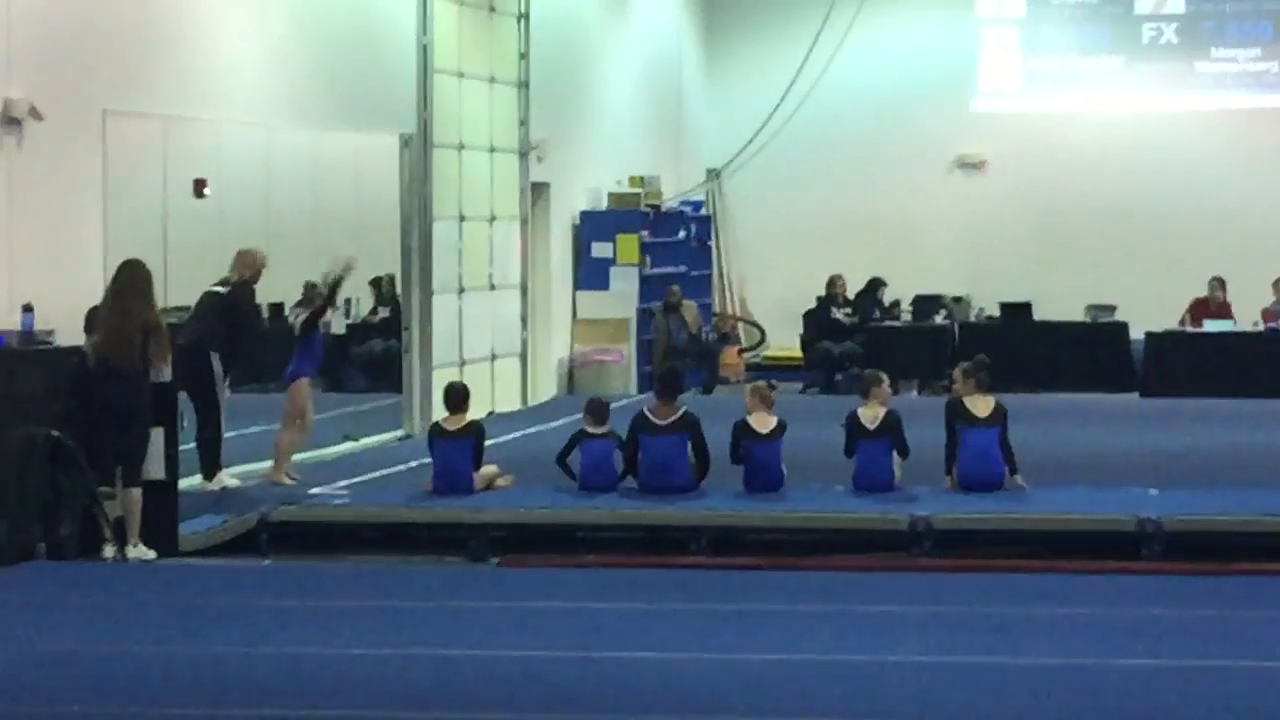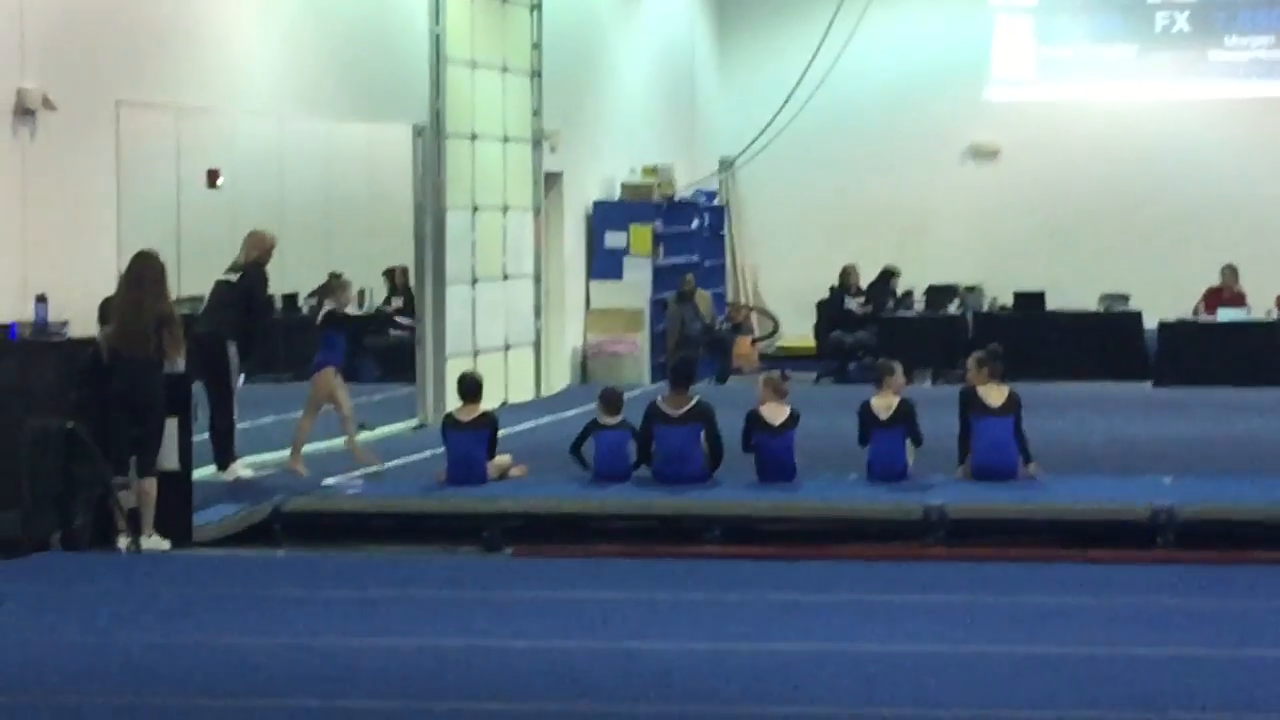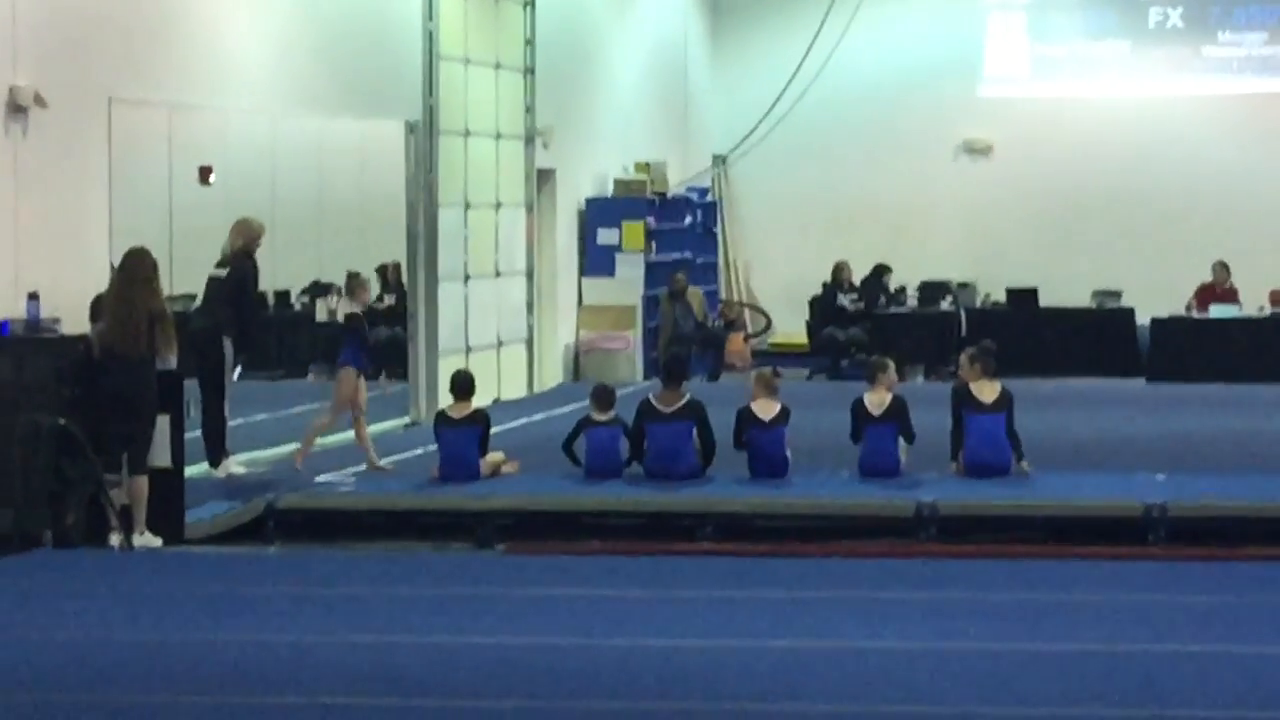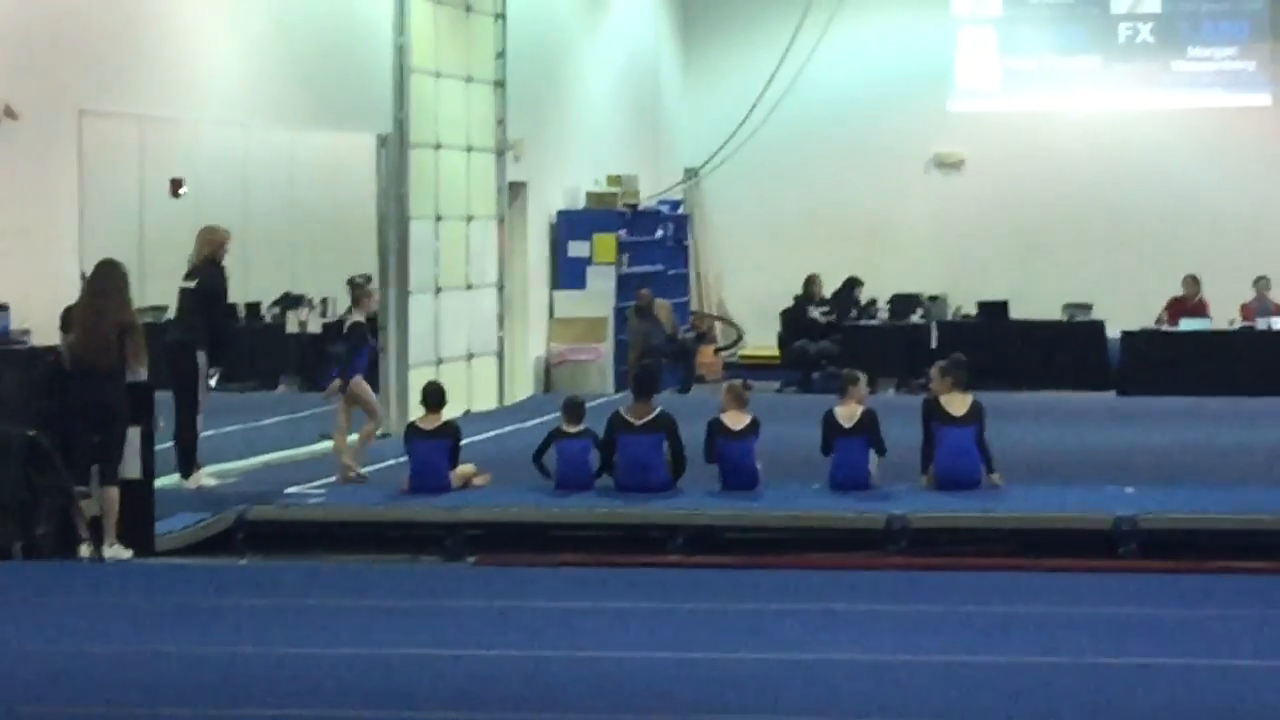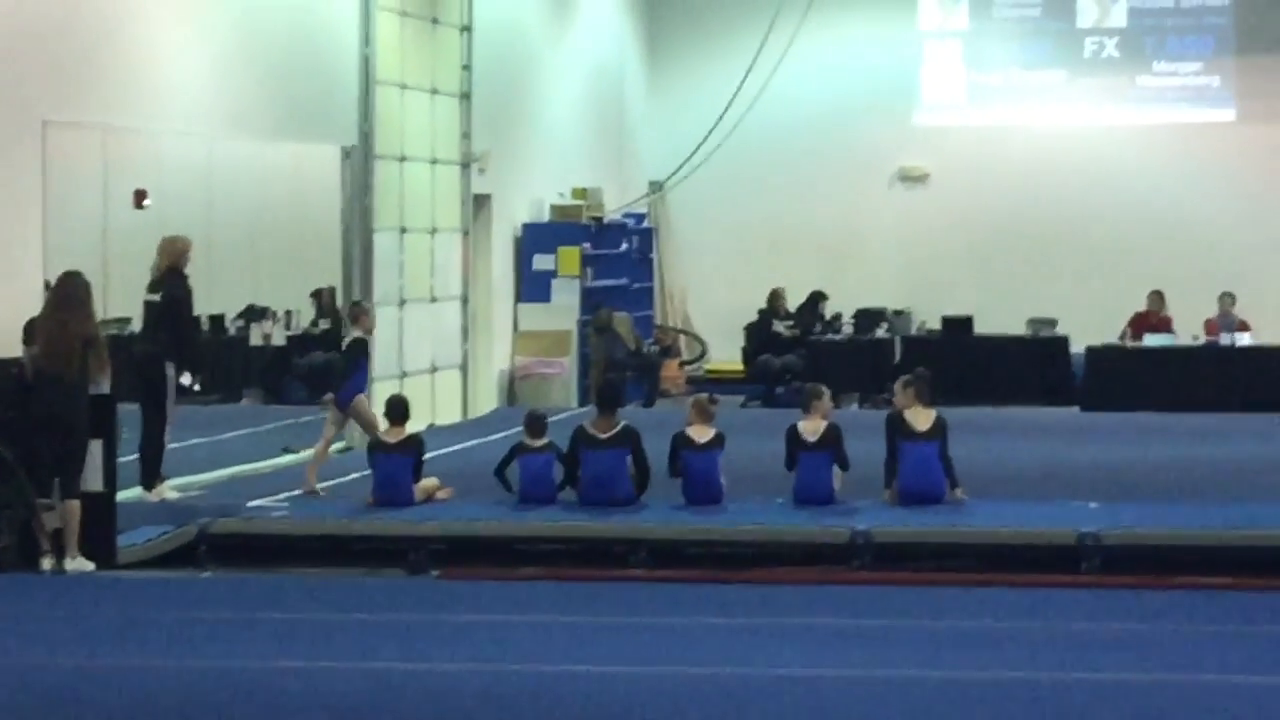
dt=0.2s
person 1, frame 1
left shoulder: (98, 316)
right shoulder: (148, 320)
left elbow: (91, 359)
right elbow: (160, 363)
left hip: (102, 398)
right hip: (135, 399)
left knee: (103, 472)
right knee: (132, 473)
left ankle: (108, 542)
right ankle: (133, 544)
person 1, frame 2
left shoulder: (112, 308)
right shoulder: (163, 312)
left elbow: (105, 351)
right elbow: (174, 354)
left hip: (117, 389)
right hip: (149, 390)
left knee: (118, 462)
right knee: (147, 463)
left ankle: (122, 533)
right ankle: (147, 534)
person 1, frame 3
left shoulder: (104, 304)
right shoulder: (154, 308)
left elbow: (96, 348)
right elbow: (167, 353)
left hip: (108, 387)
right hip: (141, 387)
left knee: (109, 459)
right knee: (138, 460)
left ankle: (114, 530)
right ankle: (139, 531)
person 1, frame 4
left shoulder: (74, 316)
right shoulder: (125, 320)
left elbow: (67, 358)
right elbow: (137, 364)
left hip: (79, 398)
right hip: (112, 399)
left knee: (79, 470)
right knee: (109, 471)
left ankle: (83, 541)
right ankle: (110, 543)
person 1, frame 5
left shoulder: (38, 328)
right shoulder: (87, 332)
left elbow: (29, 371)
right elbow: (99, 375)
left hip: (41, 410)
right hip: (73, 411)
left knee: (42, 483)
right knee: (70, 484)
left ankle: (45, 554)
right ankle: (72, 556)
person 2, frame 1
left shoulder: (220, 287)
right shoulder: (244, 291)
right elbow: (246, 333)
left wrist: (229, 365)
right wrist: (232, 368)
left hip: (184, 349)
right hip: (204, 351)
left knee: (204, 413)
right knee: (214, 413)
left ankle: (211, 471)
right ankle: (213, 474)
person 2, frame 2
left shoulder: (232, 271)
right shoulder: (256, 274)
right elbow: (259, 318)
right wrist: (247, 354)
left hip: (202, 336)
right hip: (222, 339)
left knee: (217, 402)
right knee: (226, 403)
left ankle: (225, 460)
right ankle: (227, 464)
person 2, frame 3
left shoulder: (224, 262)
right shoulder: (246, 264)
right elbow: (248, 309)
left wrist: (239, 345)
right wrist: (243, 347)
left hip: (199, 331)
right hip: (218, 335)
left knee: (209, 398)
right knee: (218, 399)
left ankle: (217, 456)
right ankle: (219, 461)
person 2, frame 4
left shoulder: (193, 272)
right shoulder: (214, 274)
right elbow: (219, 319)
left wrist: (213, 356)
right wrist: (218, 358)
left hip: (176, 343)
right hip: (193, 347)
left knee: (183, 408)
right knee: (192, 410)
left ankle: (188, 468)
right ankle: (189, 472)
person 2, frame 5
left shoulder: (155, 283)
right shoulder: (179, 286)
right elbow: (186, 330)
left wrist: (183, 363)
right wrist: (191, 365)
left hip: (144, 356)
right hip: (162, 359)
left knee: (150, 421)
right knee: (160, 422)
left ankle: (151, 480)
right ankle: (152, 484)
person 3, frame 1
left shoulder: (304, 318)
right shoulder: (309, 321)
left elbow: (320, 298)
right elbow: (326, 303)
left wrist: (330, 281)
right wrist: (342, 274)
left hip: (300, 376)
right hip: (300, 378)
left knee: (307, 424)
right knee: (289, 425)
left ankle: (285, 466)
right ankle: (277, 472)
person 3, frame 2
left shoulder: (331, 314)
right shoulder: (332, 316)
left elbow: (353, 326)
right elbow: (361, 323)
left hip: (331, 369)
right hip: (325, 369)
left knee: (347, 412)
right knee: (310, 415)
left ankle: (358, 452)
right ankle: (294, 460)
person 3, frame 3
left shoulder: (353, 316)
right shoulder: (355, 317)
right elbow: (365, 346)
left hip: (353, 370)
right hip: (349, 370)
left knee: (360, 416)
right knee: (333, 415)
left ankle: (371, 458)
right ankle: (302, 451)
person 3, frame 4
left shoulder: (351, 323)
right shoulder: (359, 326)
right elbow: (350, 353)
right wrist: (340, 378)
left hip: (346, 377)
right hip: (351, 377)
left knee: (342, 426)
right knee: (376, 418)
left ankle: (345, 469)
right ankle: (351, 460)
person 3, frame 5
left shoulder: (350, 341)
right shoulder: (360, 343)
right elbow: (348, 370)
right wrist: (335, 392)
left hip: (341, 396)
right hip: (353, 396)
left knee: (327, 439)
right knee: (377, 436)
left ankle: (310, 482)
